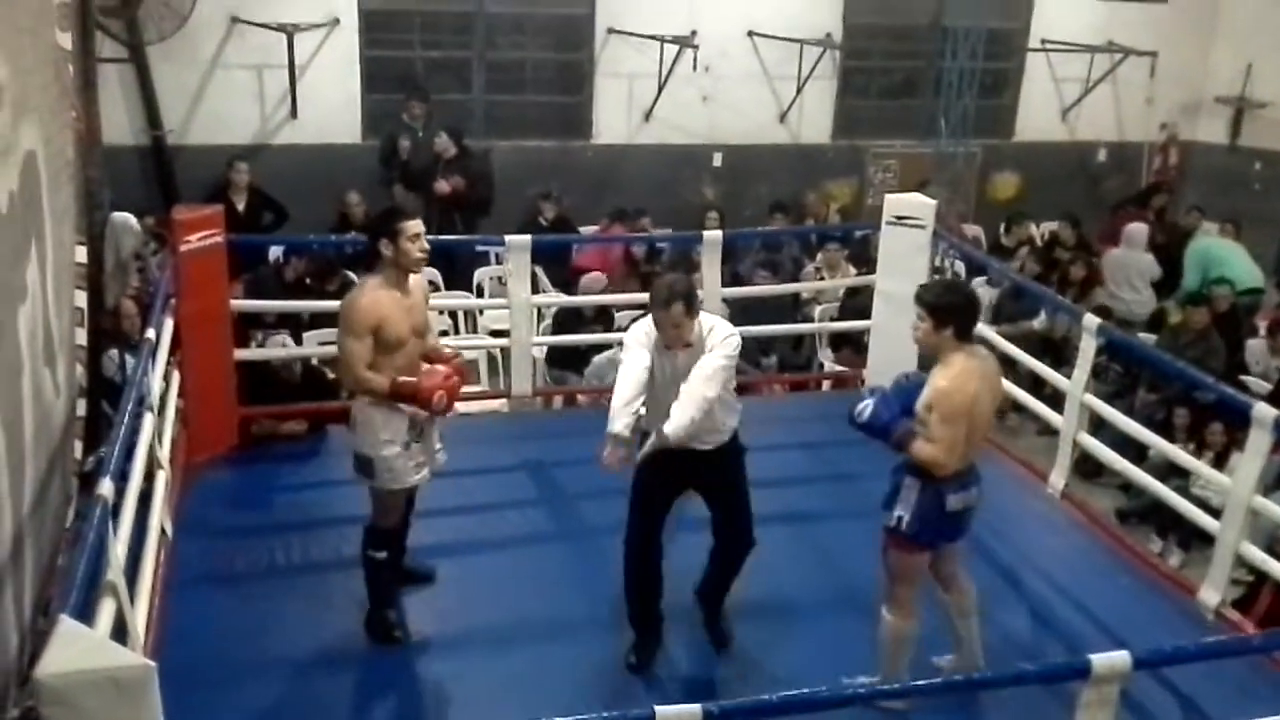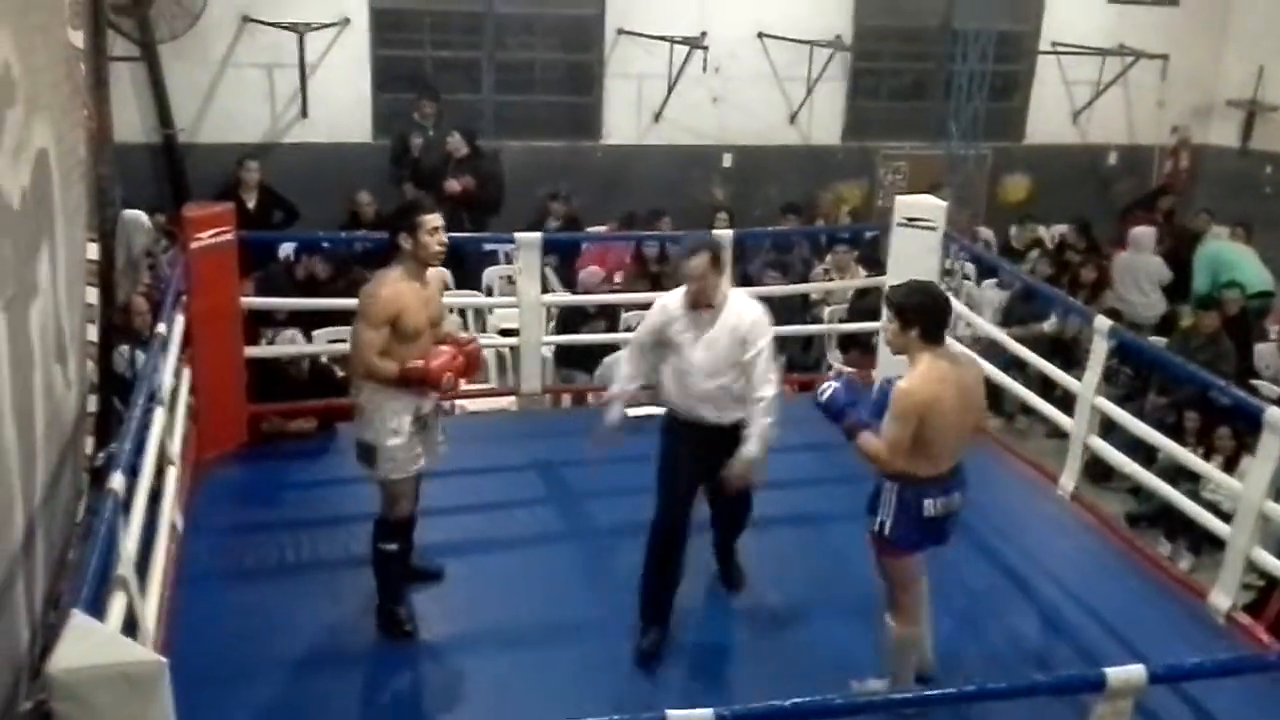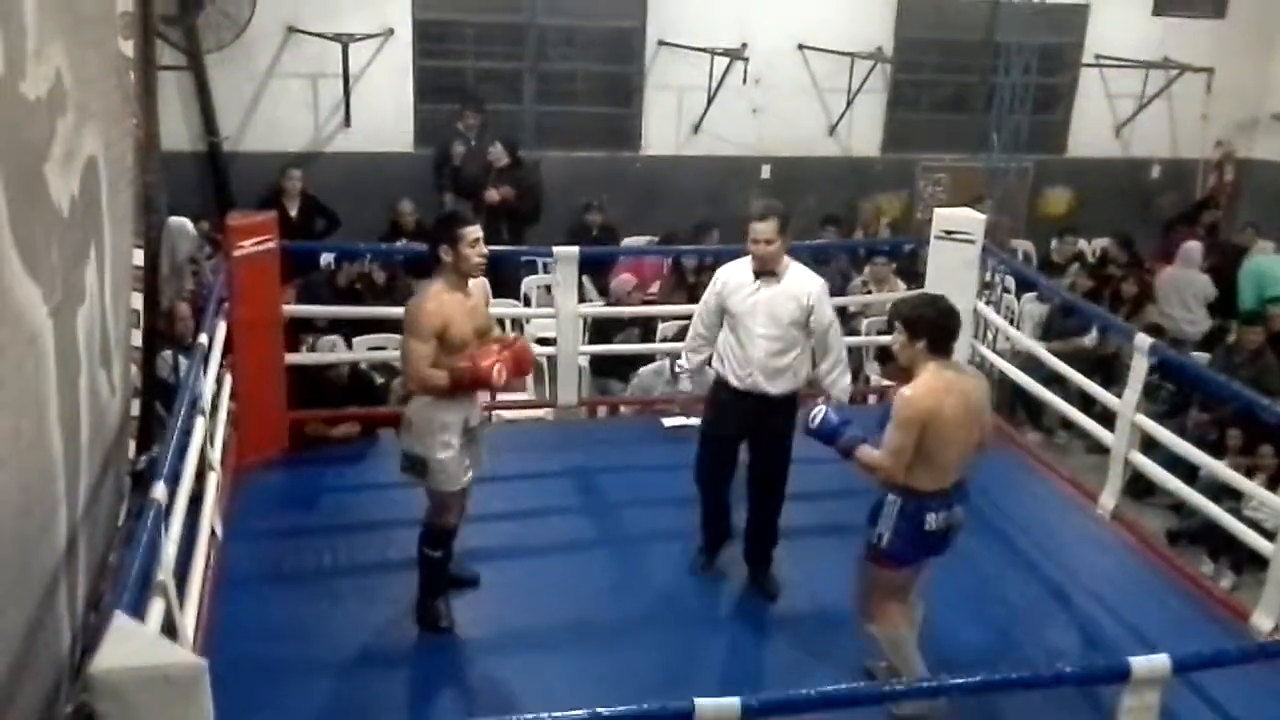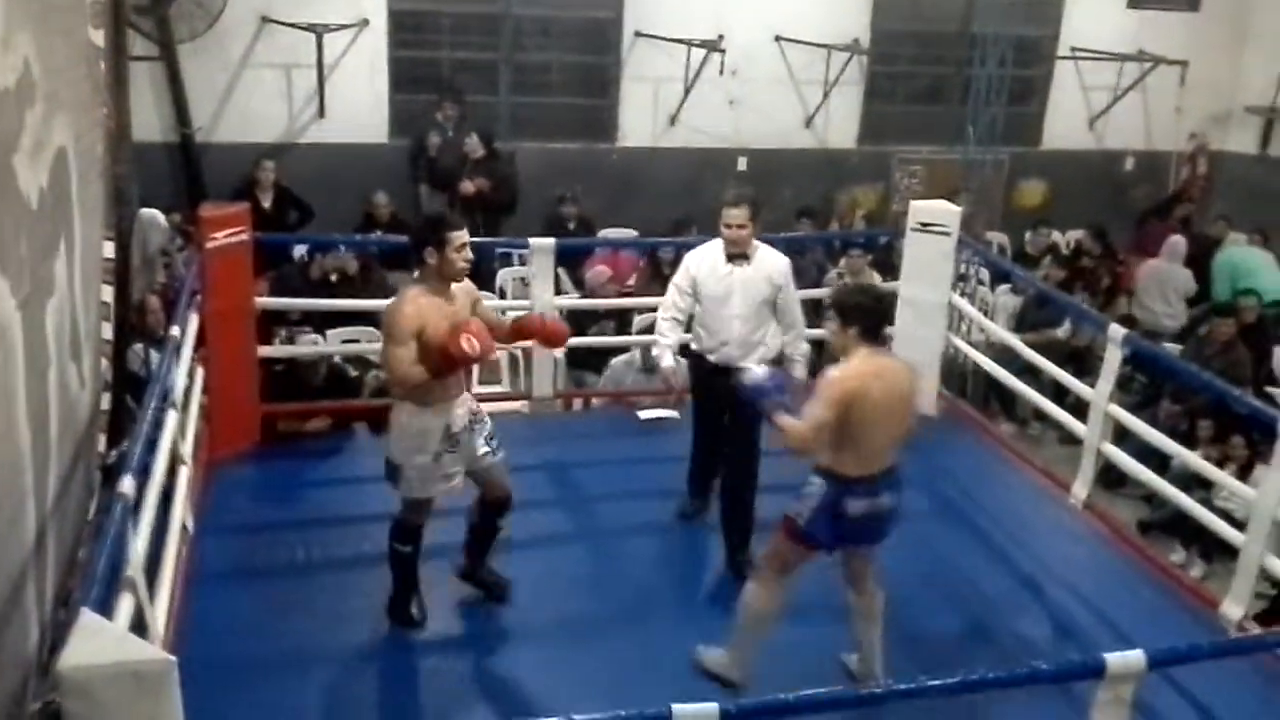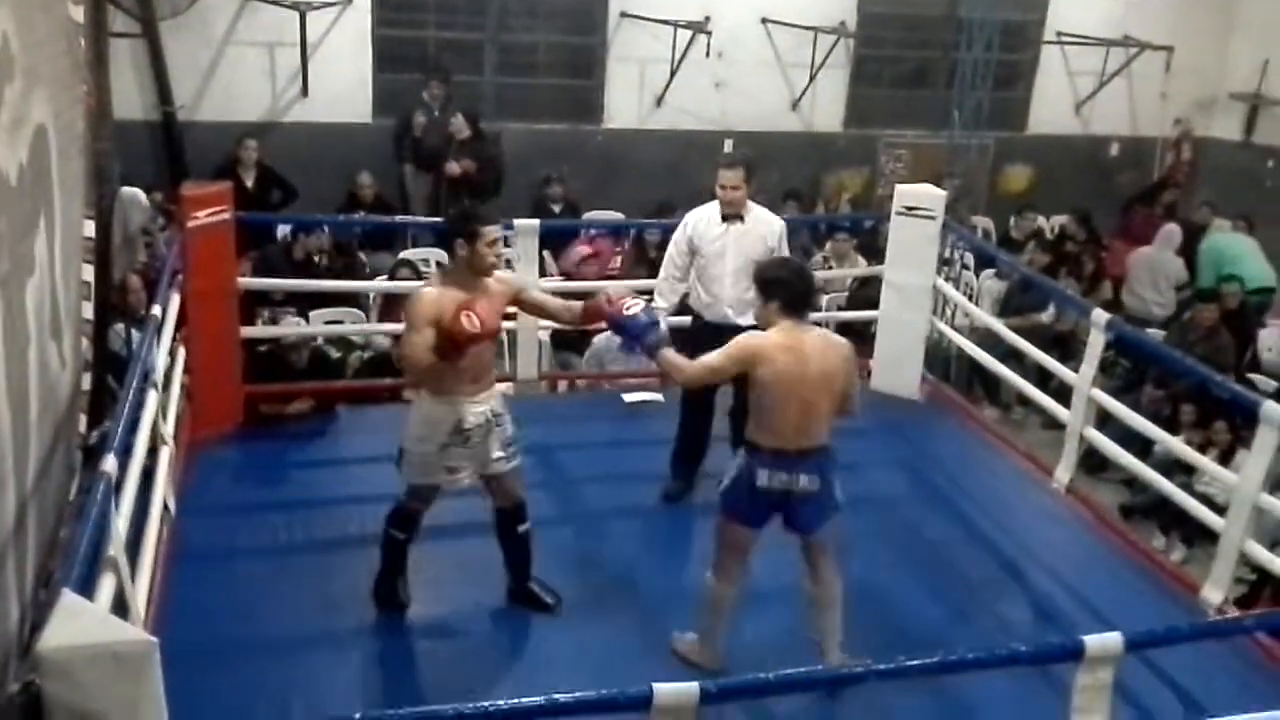
dt=0.3s
person 1, frame 1
left shoulder: (418, 285)
right shoulder: (363, 304)
right elbow: (353, 376)
left wrist: (439, 355)
right wrist: (408, 390)
left hip: (418, 408)
right hip: (383, 416)
left knee: (407, 498)
right knee: (386, 513)
left ankle: (395, 566)
right ankle: (380, 606)
person 1, frame 2
left shoulder: (435, 278)
right shoulder: (383, 293)
right elbow: (362, 363)
left wrist: (456, 342)
right wrist: (419, 373)
left hip: (422, 400)
right hip: (389, 405)
left knee: (410, 492)
right knee: (397, 505)
left ankle: (400, 563)
right ankle: (390, 602)
person 1, frame 3
left shoulder: (478, 288)
right shoulder: (428, 307)
right elbow: (415, 377)
left wrist: (507, 345)
right wrist: (470, 376)
left hip: (468, 409)
right hip: (437, 416)
left knee: (458, 501)
right knee: (445, 511)
left ankle: (441, 568)
right ankle: (429, 597)
person 1, frame 4
left shoulder: (464, 290)
right shoulder: (404, 310)
left elbow: (495, 327)
right elbow: (400, 383)
left wrist: (527, 327)
right wrist: (445, 362)
left hip: (463, 408)
right hip: (421, 420)
left knee: (499, 493)
right knee: (414, 515)
left ankle: (475, 563)
right ankle: (405, 593)
person 1, frame 5
left shoulder: (502, 285)
right shoulder: (426, 300)
left elbow: (558, 309)
right elbow: (413, 371)
left wrist: (593, 310)
right wrist: (451, 346)
left hip: (487, 407)
right hip: (439, 412)
left knee: (511, 500)
right knee: (415, 503)
left ankle: (521, 582)
right ankle: (390, 575)
person 2, frame 1
left shoulder: (951, 384)
right shoulder: (984, 361)
left elbow: (942, 459)
left wrist: (892, 427)
right wrist: (919, 398)
left hip: (927, 492)
right hip: (961, 486)
left knee: (899, 596)
right knee: (949, 571)
left ankle: (890, 686)
right ankle: (970, 660)
person 2, frame 2
left shoulder: (911, 388)
right shoulder: (967, 368)
left elbow: (888, 458)
right elbow: (975, 423)
left wrist: (849, 415)
left hip: (910, 497)
right hip: (950, 487)
left knee: (902, 597)
right knee: (911, 577)
left ankle: (898, 687)
right ankle: (921, 657)
person 2, frame 3
left shoulder: (914, 397)
right shoulder: (975, 381)
left elbow: (889, 469)
right elbow: (980, 440)
left wrist: (843, 436)
left hip: (911, 509)
right hip: (952, 501)
left knee: (876, 607)
right knee: (902, 591)
right ankle: (898, 670)
person 2, frame 4
left shoulder: (842, 378)
right shoulder: (905, 372)
left elbow: (802, 440)
left wrist: (770, 398)
left hip: (836, 493)
right hip: (883, 491)
left knee: (770, 574)
right knee: (862, 578)
left ankle: (735, 662)
right ankle: (870, 667)
person 2, frame 5
left shoulder: (756, 346)
right shoulder: (840, 349)
left elbow: (687, 374)
right elbow: (846, 406)
left wrist: (649, 336)
left hip: (762, 469)
right hip: (815, 468)
left knee: (728, 564)
right knee: (822, 563)
left ankle: (707, 649)
right ankle: (831, 656)
person 3, frame 1
left shoulder: (722, 337)
right shoulder: (641, 333)
left elbow: (701, 390)
right elbow: (630, 380)
left wrist: (668, 435)
right wrist: (619, 433)
left hip: (718, 448)
right hip: (661, 448)
left knee: (737, 538)
right knee: (640, 540)
left ankle: (711, 602)
right ankle: (646, 632)
person 3, frame 2
left shoulder: (750, 316)
right shoulder: (666, 309)
left elbow: (763, 388)
right elbow: (636, 358)
left wrist: (750, 452)
right wrist: (615, 406)
left hip: (732, 431)
right hip: (683, 427)
left knee: (733, 513)
right knee: (669, 524)
left ankle: (725, 556)
right ankle: (654, 623)
person 3, frame 3
left shoulder: (809, 287)
right shoulder: (727, 277)
left elbow: (830, 347)
right elbow: (703, 331)
left wrist: (840, 400)
right wrist: (687, 377)
left hip: (779, 402)
right hip: (728, 394)
left knee: (768, 489)
right knee: (711, 475)
left ankle: (759, 563)
right ankle: (713, 539)
person 3, frame 4
left shoulder: (777, 265)
right shoulder: (697, 260)
left elbow: (792, 322)
right elbow: (671, 312)
left wrist: (798, 369)
right wrist: (666, 358)
right hip: (708, 366)
left knee: (742, 461)
right knee: (707, 439)
left ankle: (738, 546)
right ankle: (698, 492)
person 3, frame 5
left shoulder: (772, 227)
right shoulder: (695, 221)
right elbow: (672, 274)
left hip: (750, 331)
right hip: (705, 327)
left knee: (744, 410)
right knee: (695, 403)
right ankle: (683, 472)
